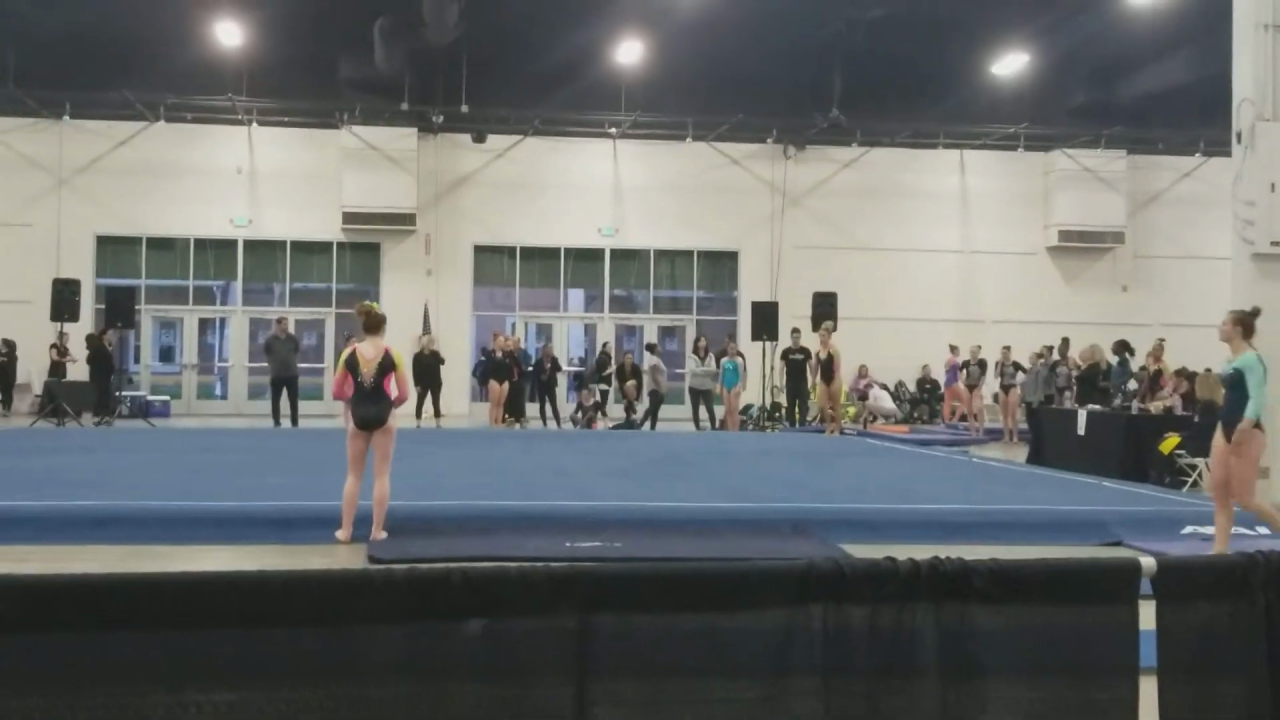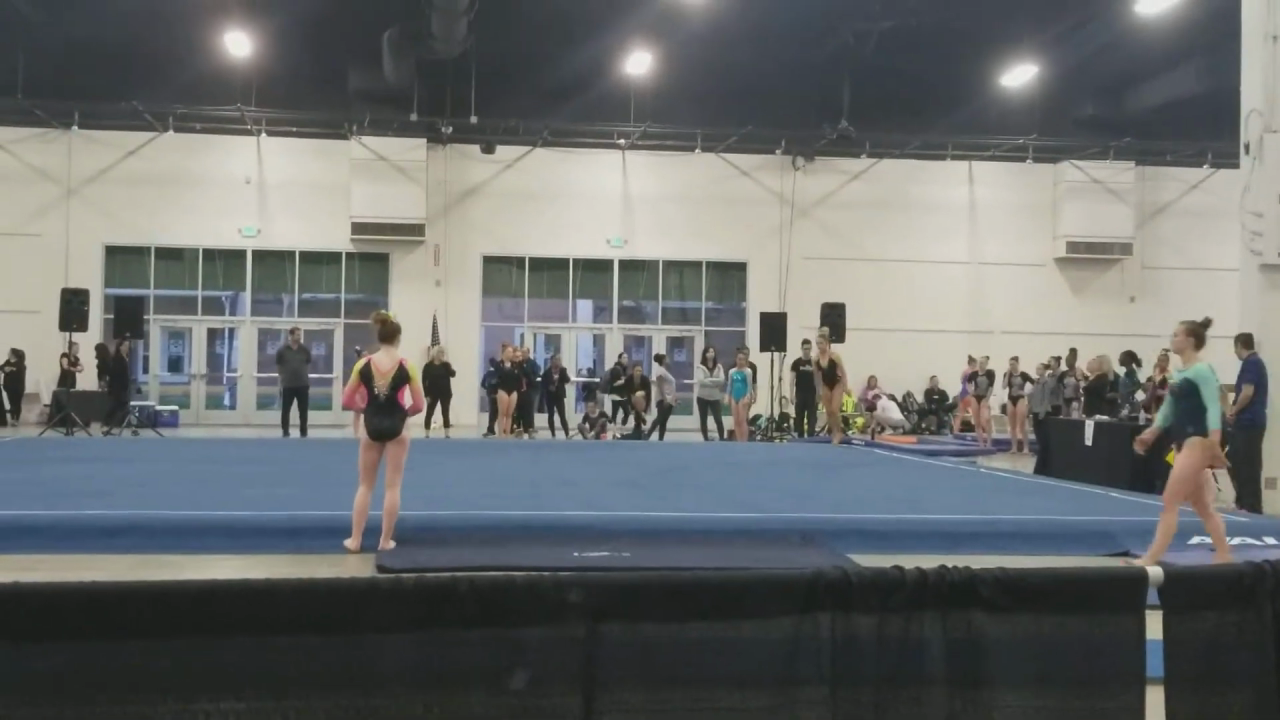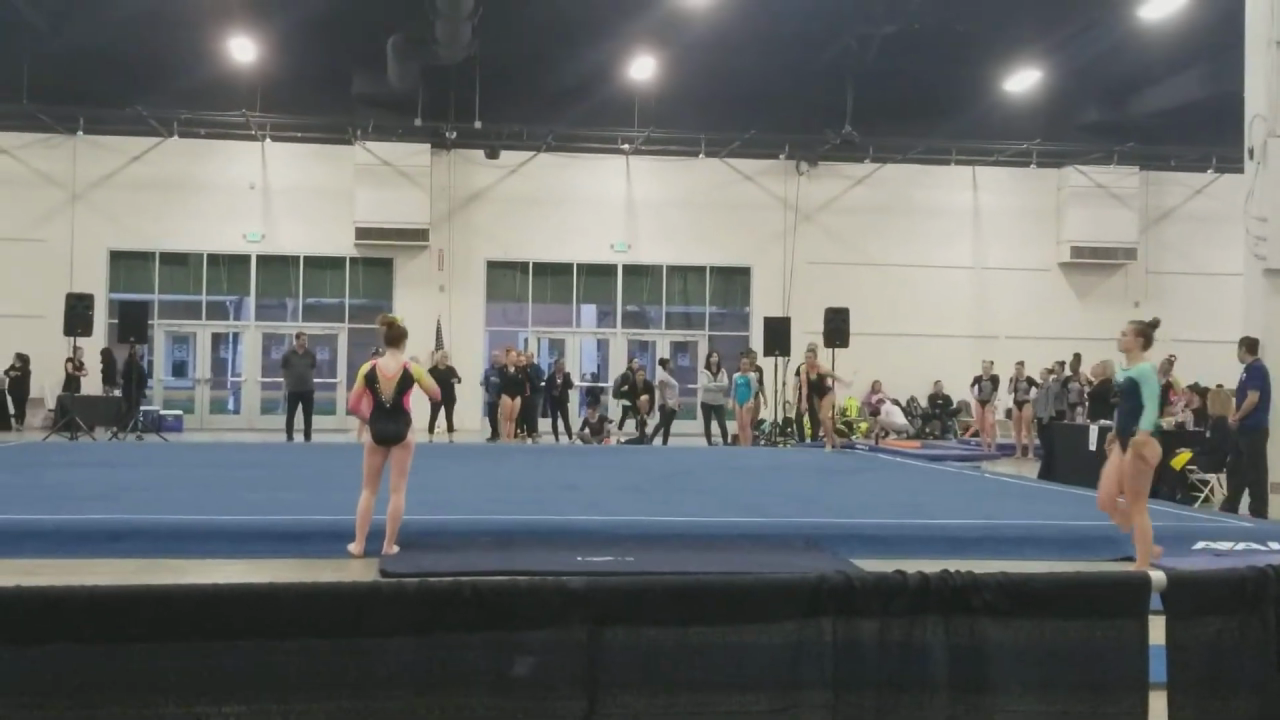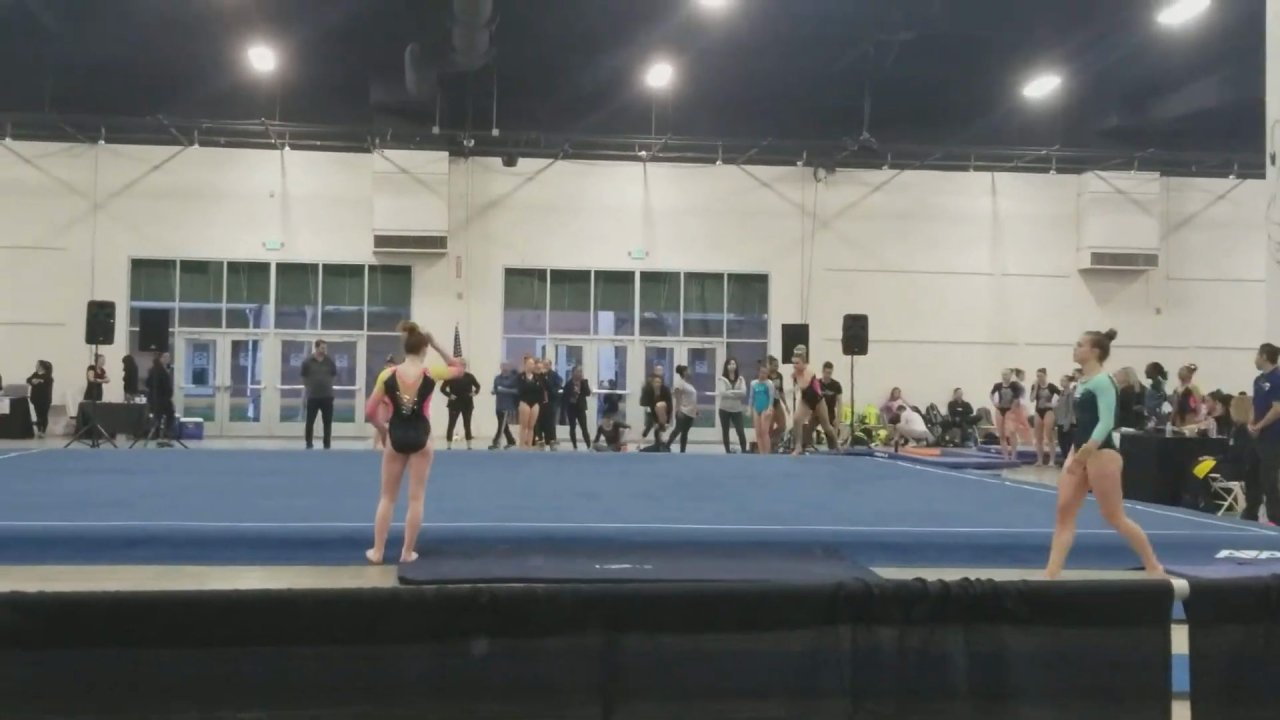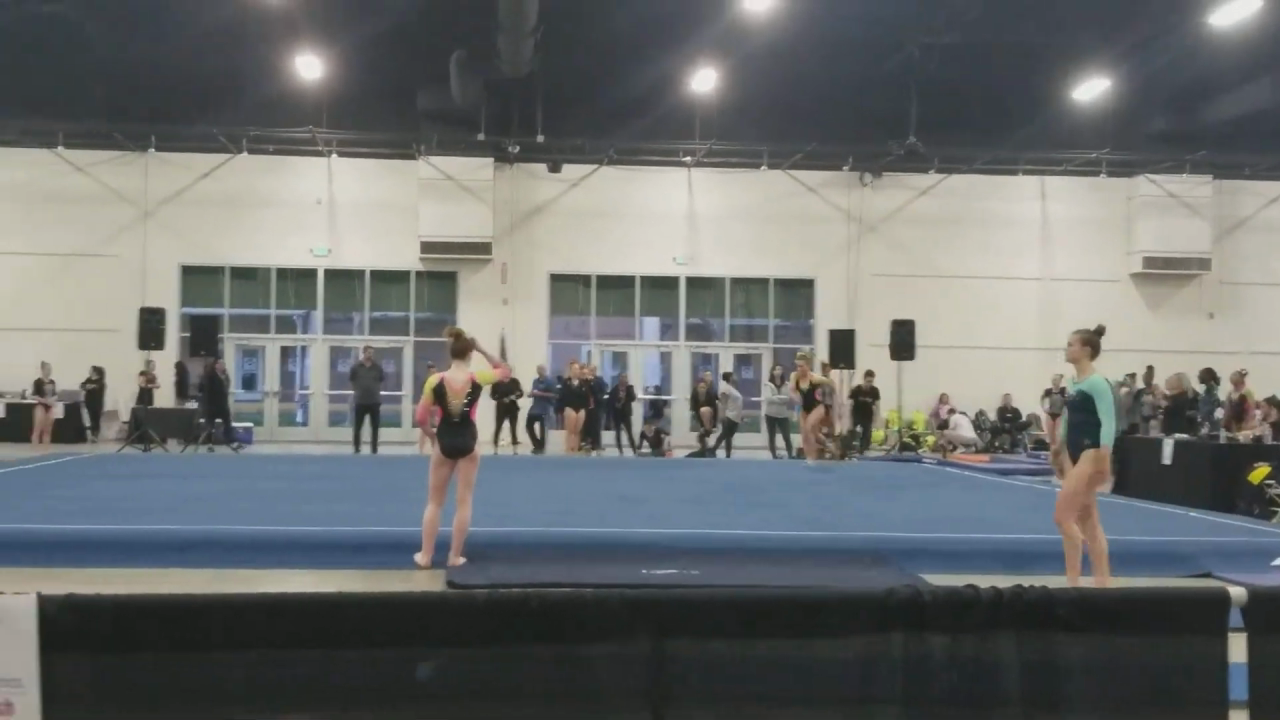
dt=0.3s
person 1, frame 1
left shoulder: (1251, 361)
right shoulder: (1230, 361)
left elbow: (1256, 398)
left wrist: (1243, 429)
left hip: (1247, 433)
right hip: (1225, 429)
left knee: (1242, 498)
right knee: (1219, 493)
right ankle: (1220, 548)
person 1, frame 2
left shoulder: (1203, 371)
right shoulder: (1179, 372)
left elbow: (1213, 409)
right elbow: (1169, 407)
left wrist: (1214, 445)
right wrist: (1150, 433)
left hip: (1196, 442)
right hip: (1182, 441)
left knee: (1170, 503)
right knee: (1202, 505)
left ankle: (1149, 561)
right ankle: (1224, 558)
person 1, frame 3
left shoulder: (1146, 370)
right shoulder: (1123, 369)
left elbow: (1151, 409)
left wrist: (1141, 441)
right wrist: (1113, 437)
left hip: (1140, 442)
right hip: (1123, 441)
left knee: (1136, 507)
right knee: (1105, 501)
left ankle: (1142, 568)
right ankle: (1149, 548)
person 1, frame 4
left shoulder: (1103, 382)
right shoulder: (1083, 382)
left elbow: (1106, 422)
left wrist: (1086, 451)
left hip: (1100, 454)
right hip: (1079, 452)
left knee: (1115, 518)
right knee: (1064, 514)
left ankle: (1154, 568)
right ankle: (1052, 574)
person 1, frame 5
left shoulder: (1098, 383)
right shoulder: (1073, 382)
left elbow: (1107, 423)
left wrist: (1103, 460)
right wrist: (1057, 451)
left hip: (1091, 455)
right hip: (1075, 455)
left knee: (1064, 516)
right knee: (1088, 521)
left ankle: (1073, 582)
right ankle: (1102, 582)
person 2, frame 1
left shoulder: (349, 354)
right shoulder: (392, 355)
left elbow: (337, 391)
right elbow: (404, 395)
left hip: (358, 416)
right hip: (383, 416)
left knee: (353, 475)
right knee: (381, 475)
left ankle: (346, 530)
right ankle: (377, 530)
person 2, frame 2
left shoulder: (363, 364)
right shoulder: (407, 366)
left elbow: (347, 401)
right elbow: (419, 405)
left hip: (372, 426)
right hip: (397, 427)
left knee: (365, 486)
right knee: (393, 486)
left ankle: (355, 539)
right ankle: (386, 540)
person 2, frame 3
left shoulder: (368, 368)
right shoulder: (412, 369)
left elbow: (353, 405)
right elbow: (436, 395)
left wrist: (370, 418)
left hip: (377, 430)
right hip: (402, 431)
left knee: (368, 490)
right knee: (397, 491)
left ankle: (359, 544)
right ankle: (389, 545)
person 2, frame 4
left shoulder: (388, 375)
right shoulder: (431, 374)
left elbow: (370, 411)
right elbow: (460, 368)
left wrist: (384, 429)
right wrist: (437, 346)
left hip: (396, 436)
right hip: (421, 437)
left knee: (387, 498)
right knee: (416, 498)
left ankle: (377, 551)
right ankle: (408, 552)
person 2, frame 5
left shoulder: (435, 381)
right shoulder: (478, 379)
left elbow: (420, 418)
right elbow: (504, 370)
left wrist: (432, 432)
right wrist: (482, 350)
left hip: (444, 442)
right hip: (468, 442)
left knee: (434, 502)
right knee: (463, 502)
left ankle: (425, 555)
right ankle: (455, 556)
